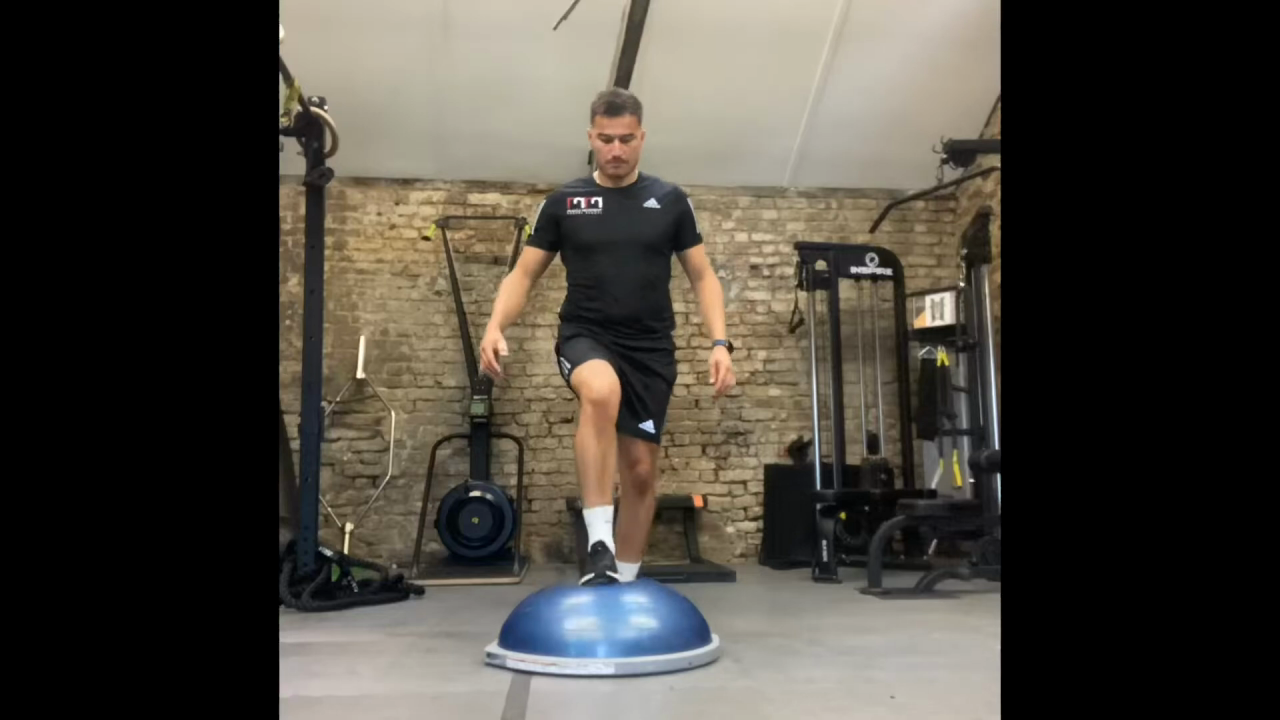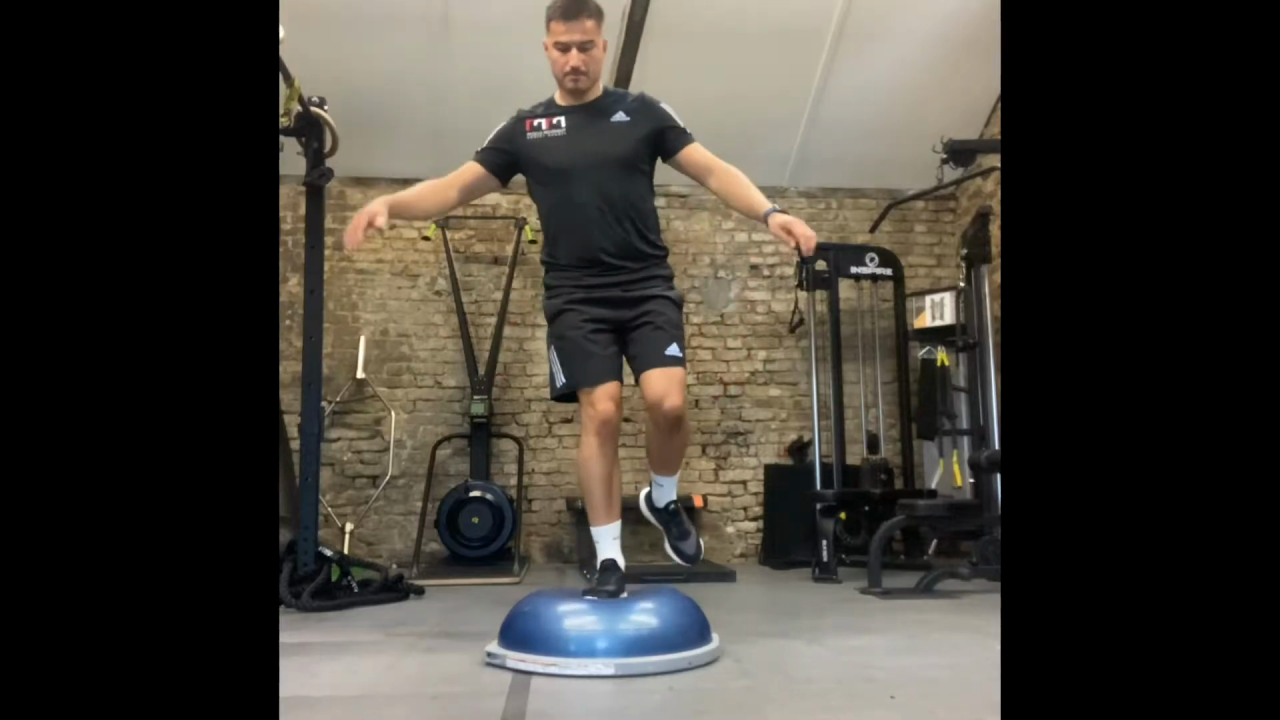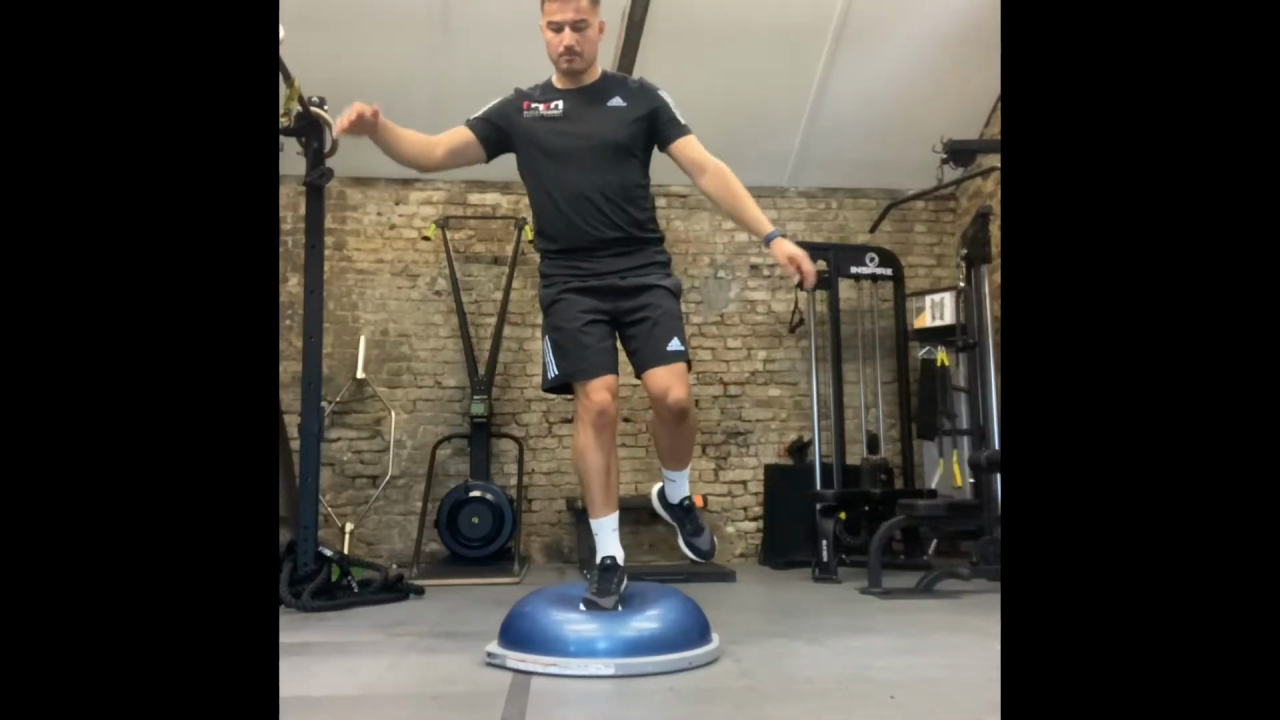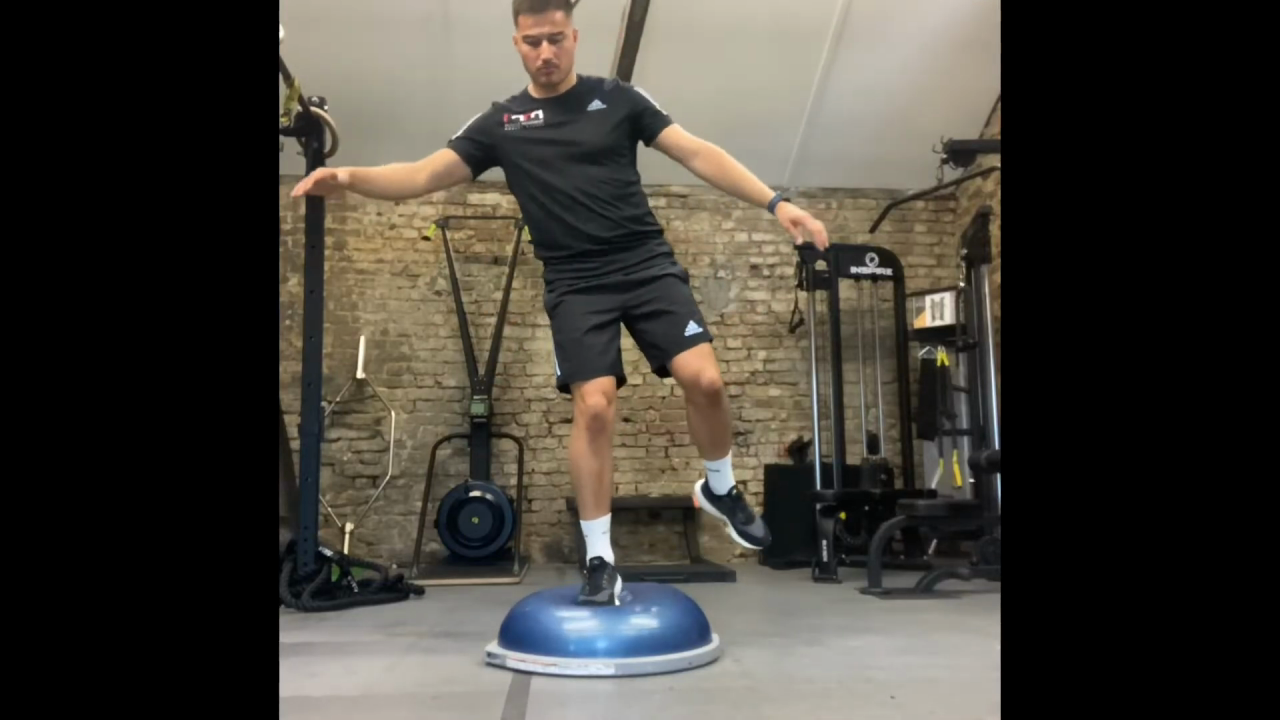
dt=1s
person 1, frame 1
left shoulder: (670, 200)
right shoulder: (564, 201)
left elbow: (702, 276)
right elbow: (523, 273)
left wrist: (719, 342)
right wrist: (495, 326)
left hip: (650, 347)
right hip: (586, 336)
left knee: (642, 469)
right knee: (601, 394)
left ankle: (626, 581)
right ankle: (599, 545)
person 1, frame 2
left shoulder: (642, 111)
right shoulder: (525, 129)
left elbow: (712, 170)
right elbow: (454, 191)
left wrist: (771, 213)
right wrist: (389, 204)
left hip: (648, 286)
right hip: (578, 296)
left knee: (669, 401)
right knee: (601, 414)
left ankle: (663, 501)
right ankle: (608, 558)
person 1, frame 3
left shoulder: (641, 97)
right shoulder: (519, 110)
left elbow: (705, 169)
right elbow: (433, 154)
left wrist: (771, 235)
right wrist: (376, 128)
left hip: (644, 272)
right hip: (572, 283)
left knee: (673, 396)
right knee: (597, 406)
left ankle: (674, 496)
right ankle: (609, 557)
person 1, frame 4
left shoulder: (619, 98)
right shoulder: (500, 123)
left elbow: (697, 153)
right elbow: (423, 175)
left wrist: (775, 202)
right wrist: (350, 176)
left hip: (649, 264)
right hip: (575, 283)
left knee: (704, 379)
right knee: (594, 407)
left ankle: (720, 489)
right ankle: (599, 559)
